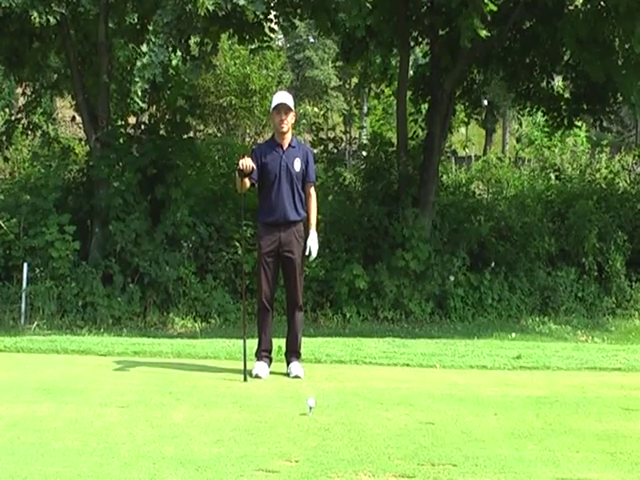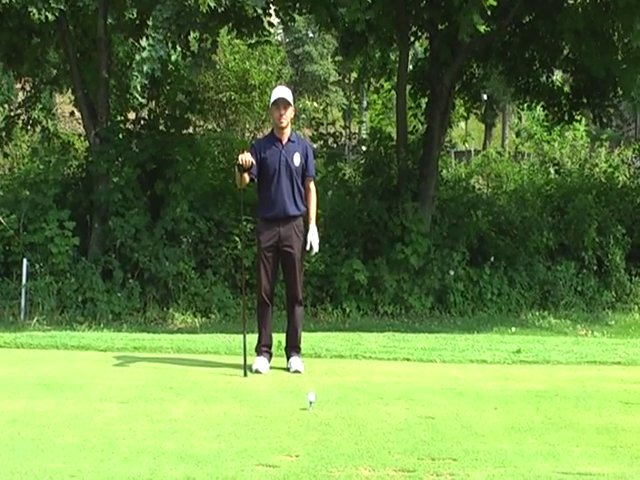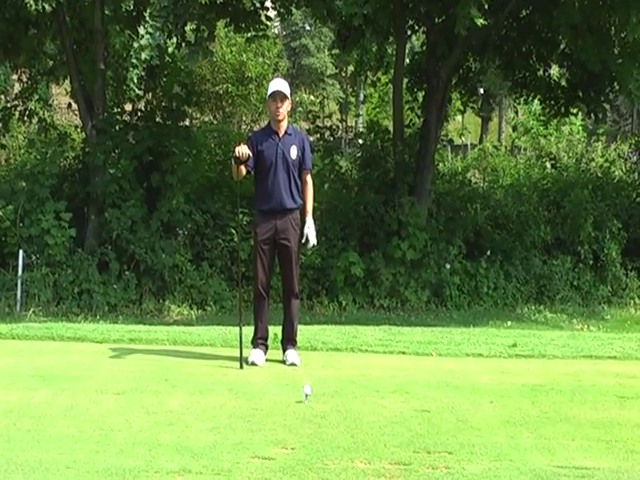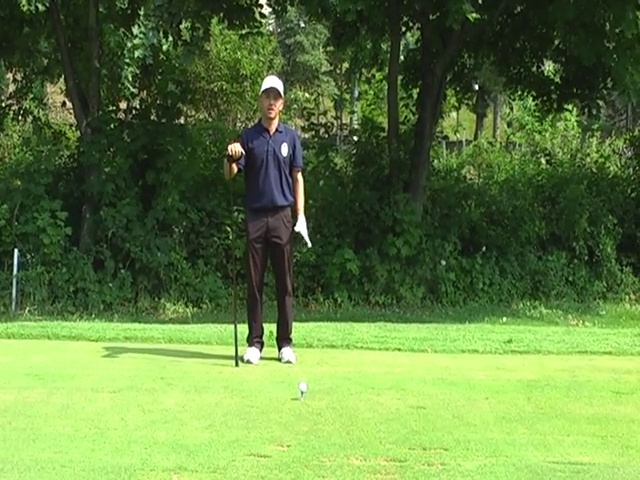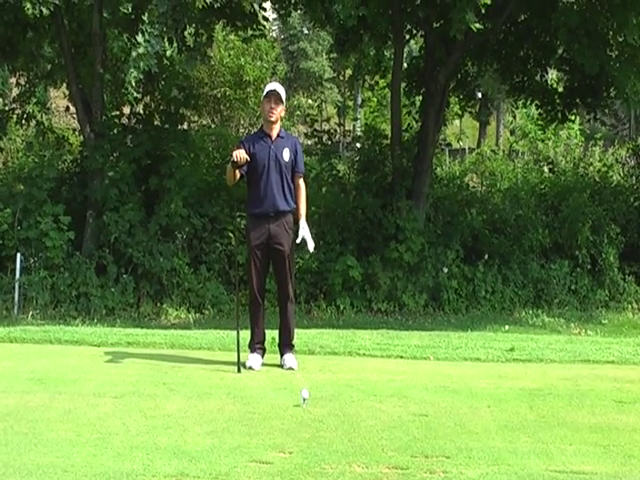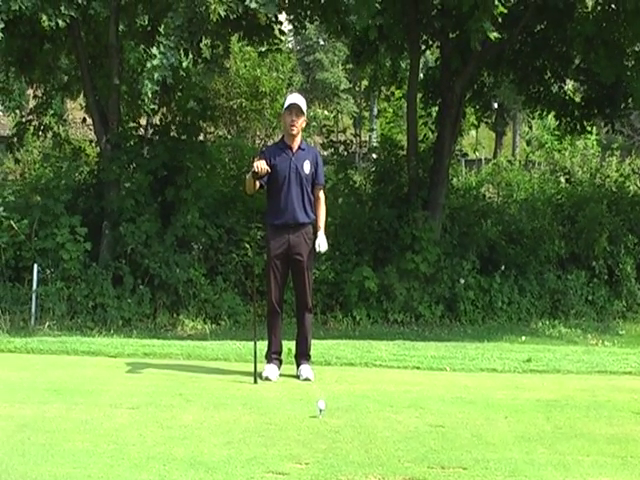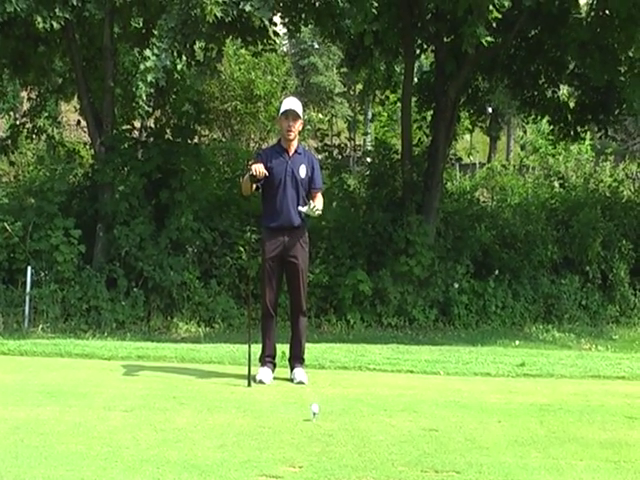
dt=0.7s
person 1, frame 1
left shoulder: (304, 152)
right shoulder: (260, 151)
left elbow: (310, 193)
right elbow: (243, 188)
left wrist: (312, 231)
right wrist: (242, 173)
left hip: (294, 230)
right hip: (267, 230)
left knee: (295, 297)
right knee: (265, 296)
left ankle: (294, 357)
right ankle: (263, 357)
person 1, frame 2
left shoulder: (303, 147)
right shoulder: (259, 147)
left elbow: (310, 187)
right elbow: (243, 183)
left wrist: (312, 225)
right wrist: (241, 168)
left hip: (294, 225)
right hip: (267, 226)
left knee: (295, 292)
right knee: (264, 291)
left ankle: (294, 352)
right ankle: (263, 352)
person 1, frame 3
left shoulder: (300, 139)
right shoulder: (256, 139)
left elbow: (306, 180)
right elbow: (239, 176)
left wrist: (309, 218)
right wrist: (238, 160)
left hip: (290, 218)
right hip: (263, 218)
left knee: (291, 285)
right knee: (261, 284)
left ankle: (290, 345)
right ankle: (259, 344)
person 1, frame 4
left shoulder: (291, 137)
right shoulder: (247, 136)
left elbow: (297, 177)
right elbow: (230, 174)
left wrist: (301, 216)
right wrist: (230, 157)
left hip: (282, 216)
right hip: (255, 217)
left knee: (284, 283)
right knee: (254, 283)
left ankle: (285, 343)
right ankle: (254, 342)
person 1, frame 5
left shoulder: (292, 143)
right shoulder: (249, 142)
left elbow: (299, 183)
right elbow: (231, 180)
left wrist: (302, 221)
right wrist: (233, 163)
left hip: (283, 222)
right hip: (256, 222)
left knee: (286, 288)
right knee: (256, 288)
left ankle: (287, 350)
right ankle: (256, 349)
person 1, frame 6
left shoulder: (313, 155)
right shoulder: (269, 153)
left elbow: (319, 195)
right elbow: (250, 190)
left wrist: (321, 231)
right wrist: (254, 173)
left hip: (303, 233)
right hip: (276, 233)
left knee: (305, 300)
right knee: (274, 299)
left ankle: (303, 360)
right ankle: (273, 359)
person 1, frame 7
left shoulder: (309, 160)
right shoulder: (265, 156)
left elbow: (317, 196)
right elbow: (245, 191)
left wrist: (315, 207)
right wrist: (251, 175)
left hip: (297, 237)
right hip: (271, 236)
left knee: (299, 303)
right knee: (268, 302)
left ankle: (297, 364)
right ankle: (267, 362)
